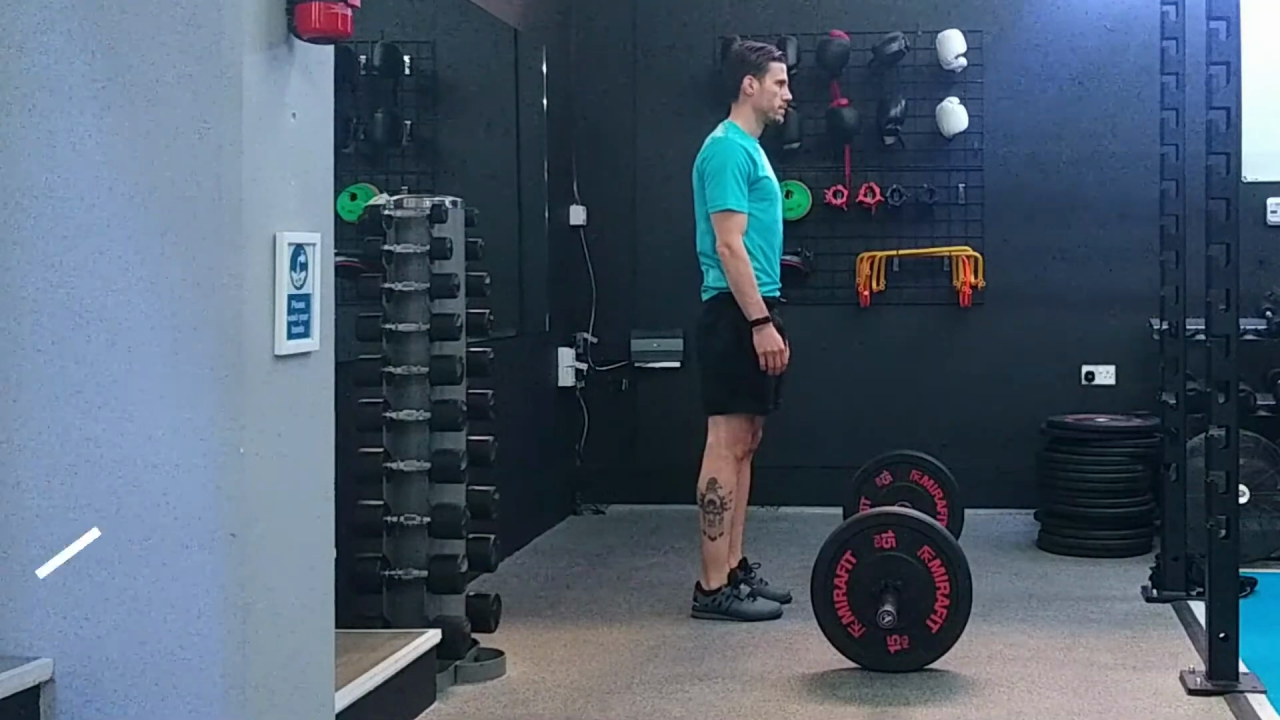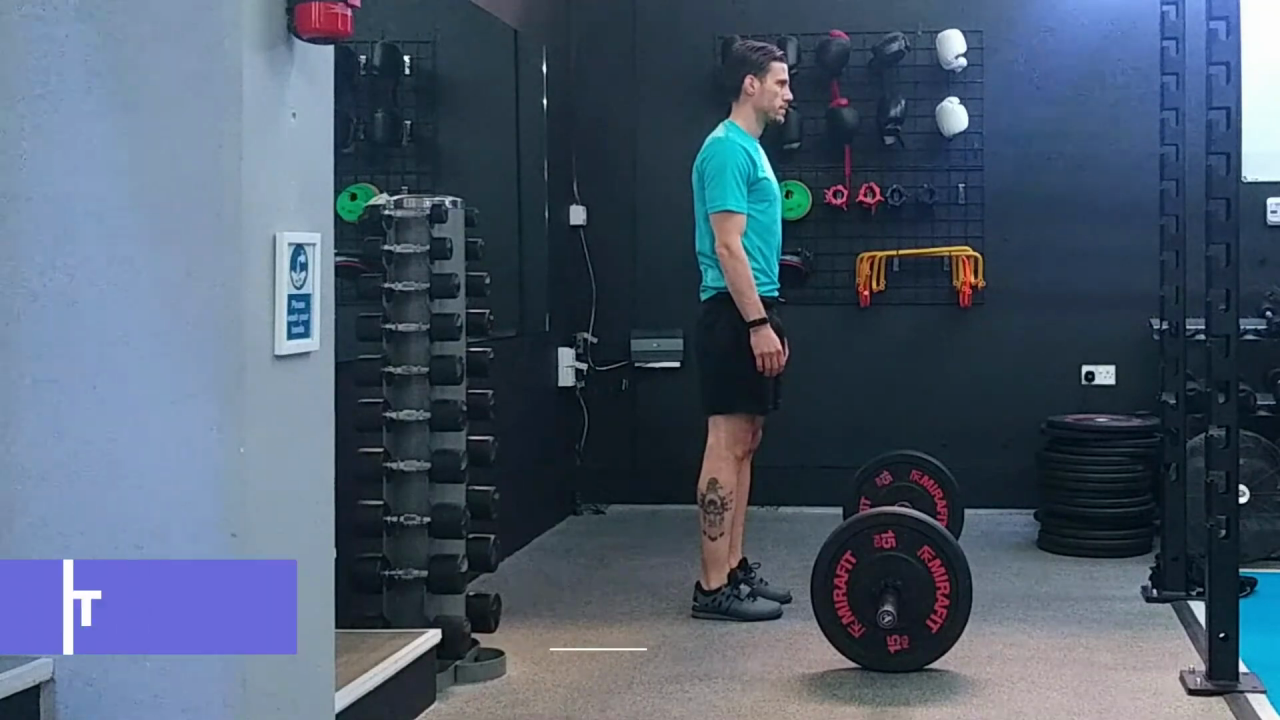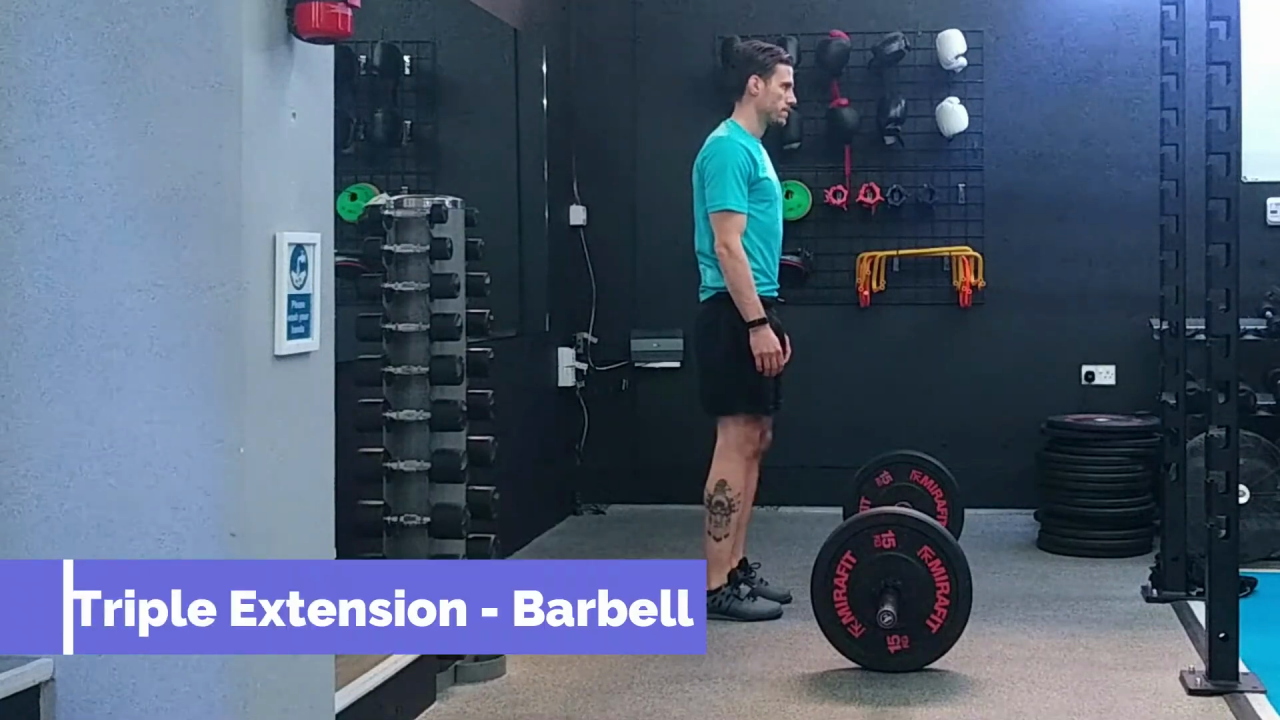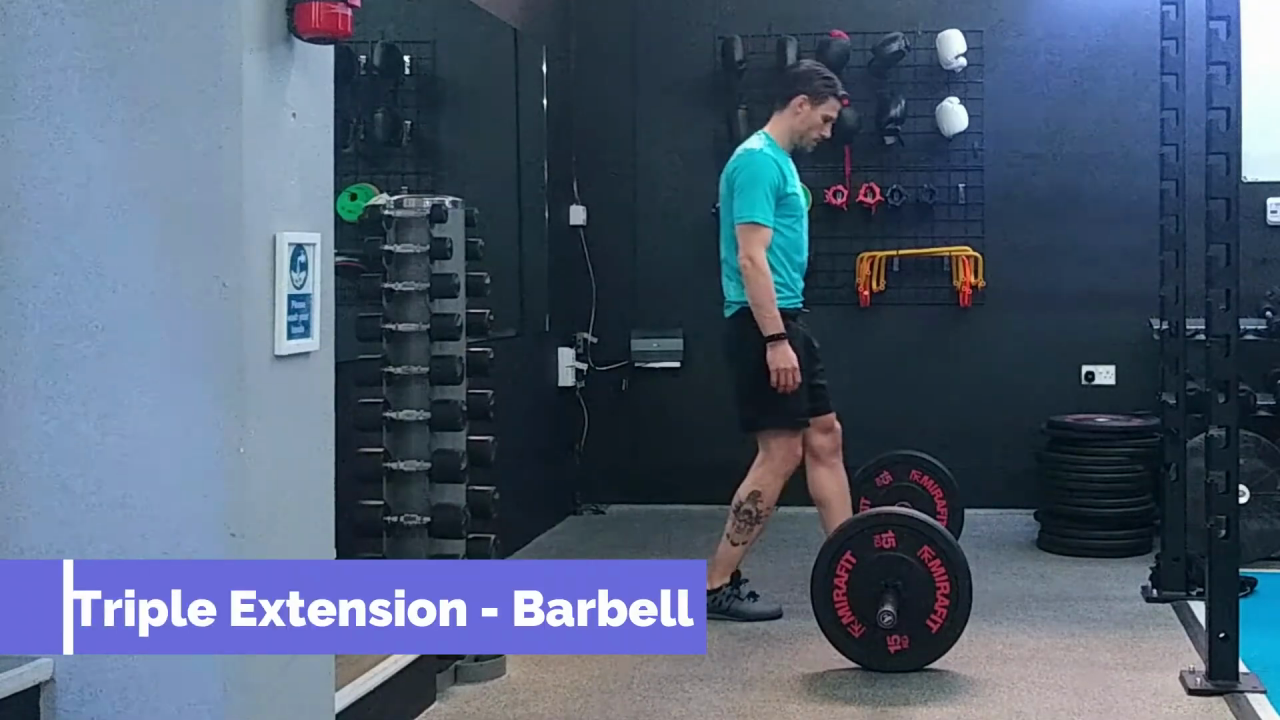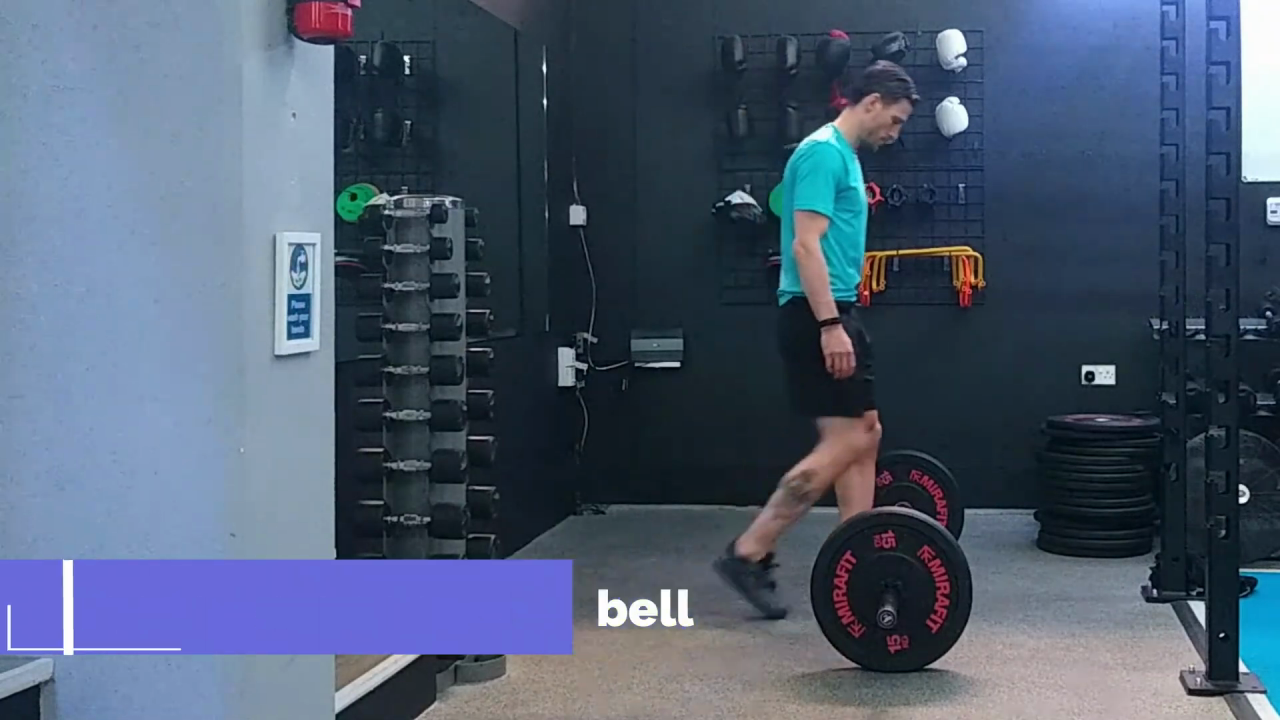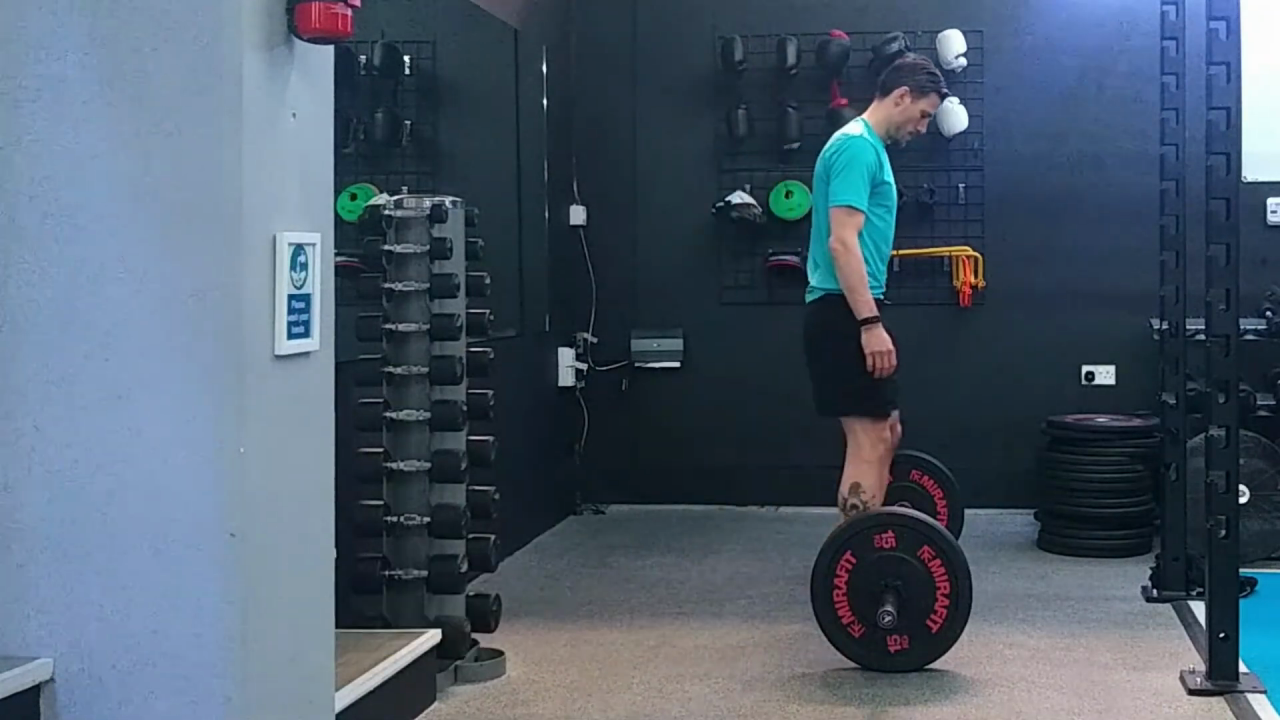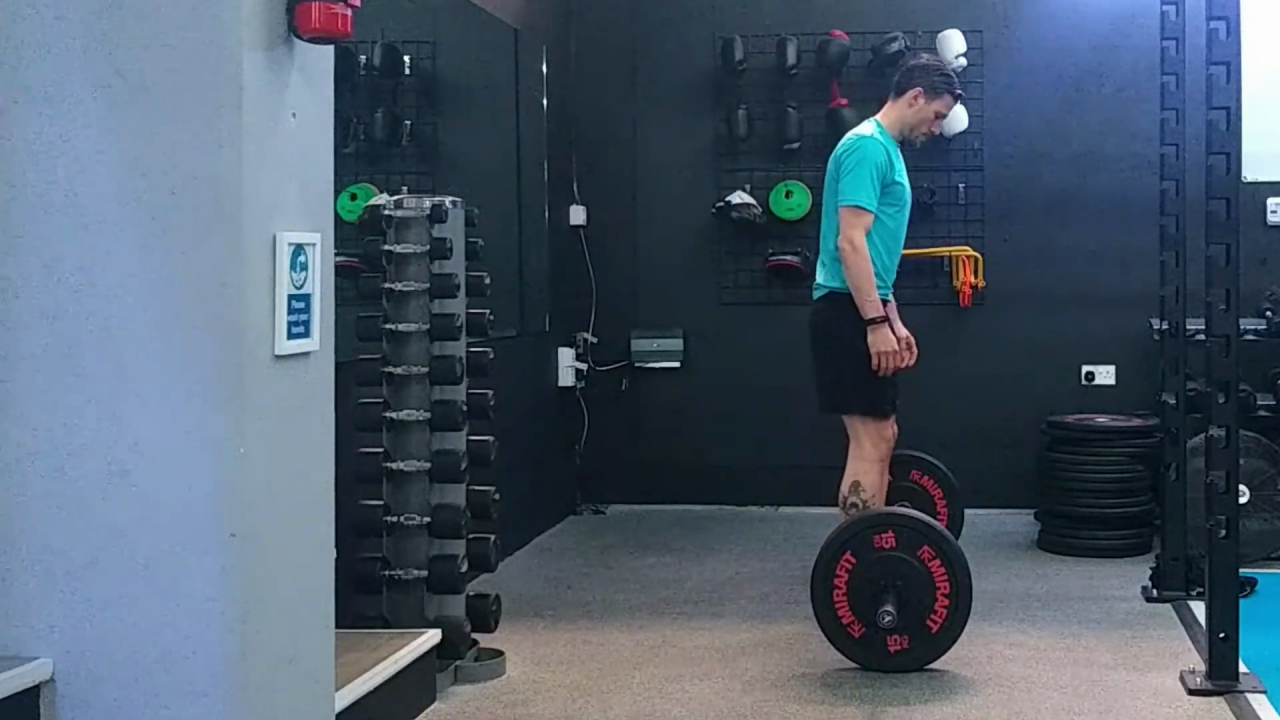
dt=0.4s
person 1, frame 1
left shoulder: (749, 148)
right shoulder: (728, 148)
right elbow: (729, 246)
left wrist: (766, 319)
right wrist: (761, 322)
left hip: (751, 312)
right hip: (737, 315)
left knee: (744, 444)
right knee: (727, 446)
left ankle: (735, 568)
right ankle: (714, 586)
person 1, frame 2
left shoulder: (750, 149)
right shoulder: (727, 149)
right elbow: (728, 247)
left wrist: (768, 320)
right wrist: (758, 323)
left hip: (752, 312)
right hip: (735, 315)
left knee: (744, 445)
right knee: (727, 446)
left ankle: (735, 568)
right ankle: (714, 586)
person 1, frame 3
left shoulder: (752, 148)
right shoulder: (729, 148)
right elbow: (727, 247)
left wrist: (769, 320)
right wrist: (758, 323)
left hip: (754, 312)
right hip: (733, 315)
left knee: (753, 443)
right knee: (738, 445)
left ankle: (733, 566)
right ankle: (718, 586)
person 1, frame 4
left shoulder: (778, 161)
right shoulder: (759, 161)
right elbow: (751, 260)
right wrist: (775, 340)
left hip: (785, 323)
right hip: (764, 327)
left knee: (825, 440)
right knee: (782, 454)
right ankle: (718, 585)
person 1, frame 5
left shoulder: (844, 156)
right shoulder: (822, 152)
right elbow: (805, 244)
left wrist: (838, 323)
right wrist: (829, 324)
left hip: (833, 313)
right hip: (815, 320)
left knee: (865, 435)
right knee: (845, 443)
right ankle: (748, 554)
person 1, frame 6
left shoulder: (867, 148)
right shoulder: (857, 146)
right elbow: (842, 242)
left wrist: (872, 319)
right wrist: (870, 323)
left hip: (851, 314)
right hip: (844, 314)
left knee: (884, 434)
right knee: (871, 441)
person 1, frame 7
left shoulder: (884, 149)
right shoulder: (868, 147)
right elbow: (850, 242)
left wrist: (894, 320)
right wrist: (877, 323)
left hip: (863, 313)
right hip: (850, 314)
left knee: (880, 437)
right knee: (871, 442)
